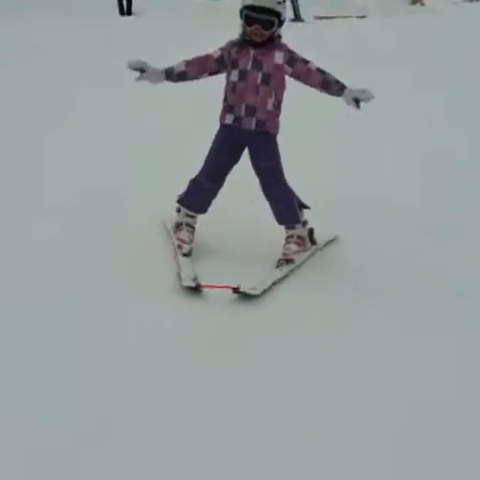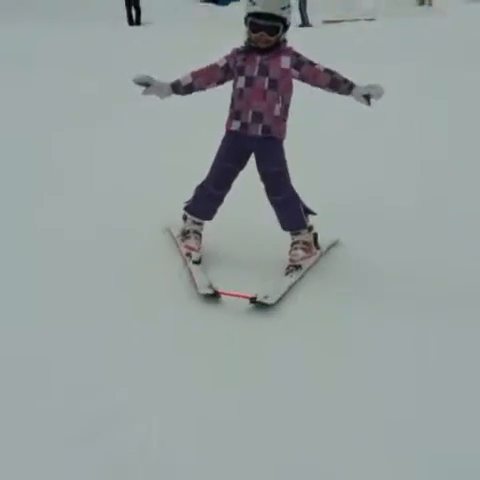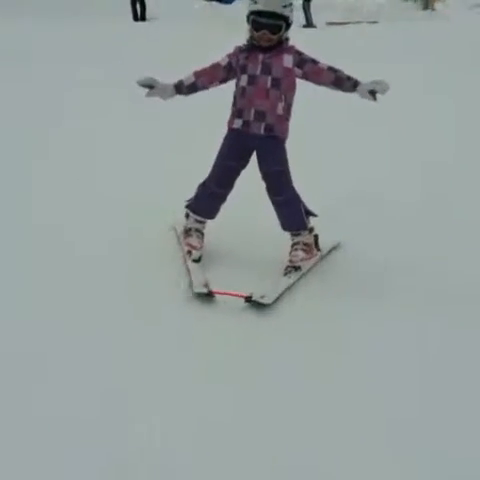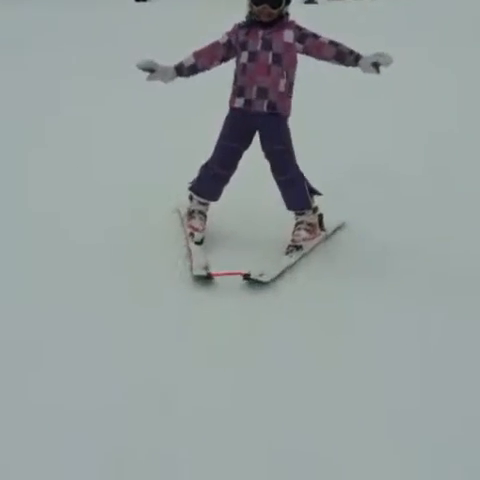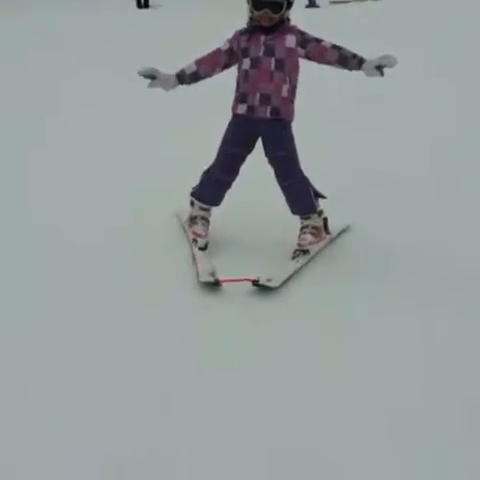
dt=0.1s
person 1, frame 1
left shoulder: (282, 54)
right shoulder: (232, 49)
left elbow: (312, 73)
right elbow: (201, 65)
left wrist: (344, 91)
right wrist: (161, 73)
left hip: (263, 130)
right hip: (230, 126)
left knee: (274, 182)
right knee: (209, 176)
left ankle: (298, 230)
right ankle: (185, 219)
person 1, frame 2
left shoulder: (289, 58)
right shoulder: (238, 56)
left elbow: (320, 74)
right elbow: (208, 75)
left wrist: (354, 90)
right wrist: (169, 87)
left hip: (270, 135)
right hip: (237, 132)
left knee: (279, 187)
right knee: (216, 181)
left ankle: (303, 236)
right ankle: (192, 226)
person 1, frame 3
left shoulder: (292, 57)
right shoulder: (240, 55)
left elbow: (324, 72)
right elbow: (209, 73)
left wrist: (358, 87)
right wrist: (172, 88)
left hip: (272, 133)
right hip: (239, 130)
left knee: (280, 187)
right knee: (218, 180)
left ankle: (304, 238)
right ankle: (194, 225)
person 1, frame 4
left shoulder: (292, 33)
right shoulder: (240, 32)
left elbow: (326, 47)
right elbow: (210, 54)
left wrist: (361, 61)
right wrist: (173, 71)
left hip: (274, 114)
right hip: (240, 110)
left knee: (285, 168)
right knee: (220, 162)
left ankle: (308, 216)
right ankle: (197, 206)
person 1, frame 5
left shoulder: (294, 38)
right shoulder: (241, 39)
left elbow: (328, 51)
right elbow: (212, 61)
left wrist: (364, 64)
right wrist: (175, 78)
left hip: (278, 119)
right hip: (243, 116)
left knee: (288, 172)
right knee: (223, 168)
left ankle: (313, 221)
right ankle: (199, 212)
